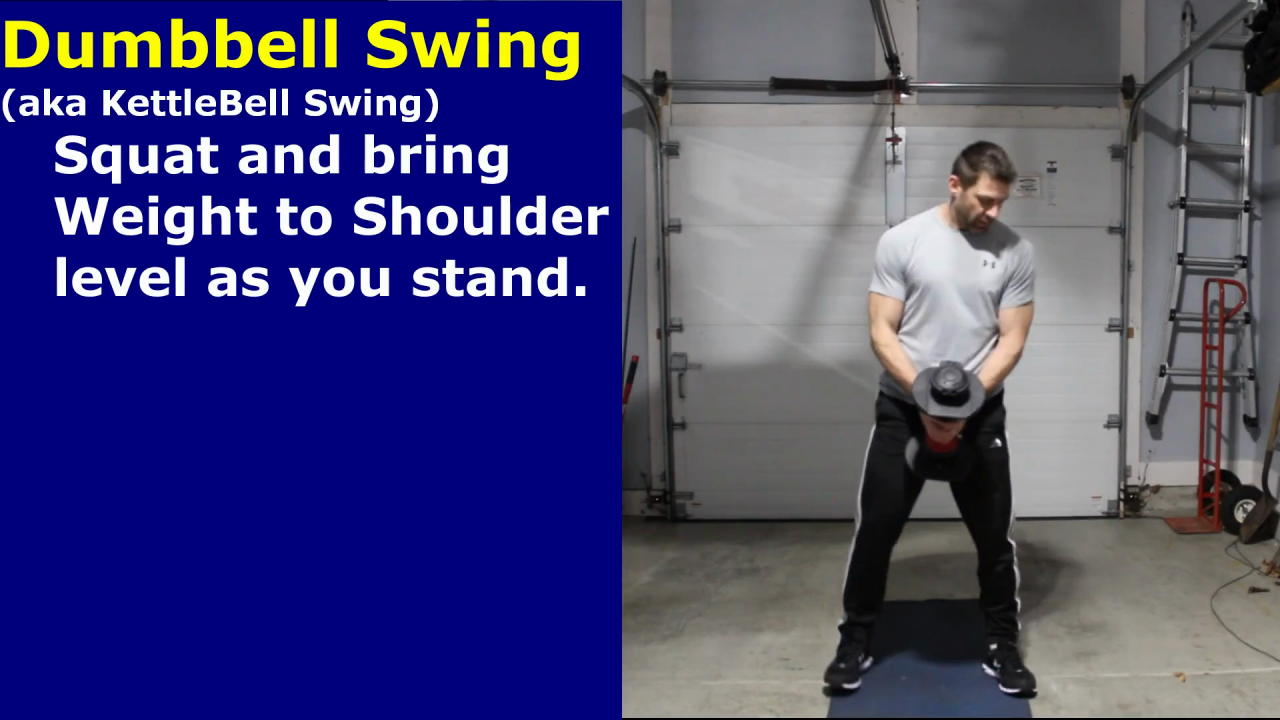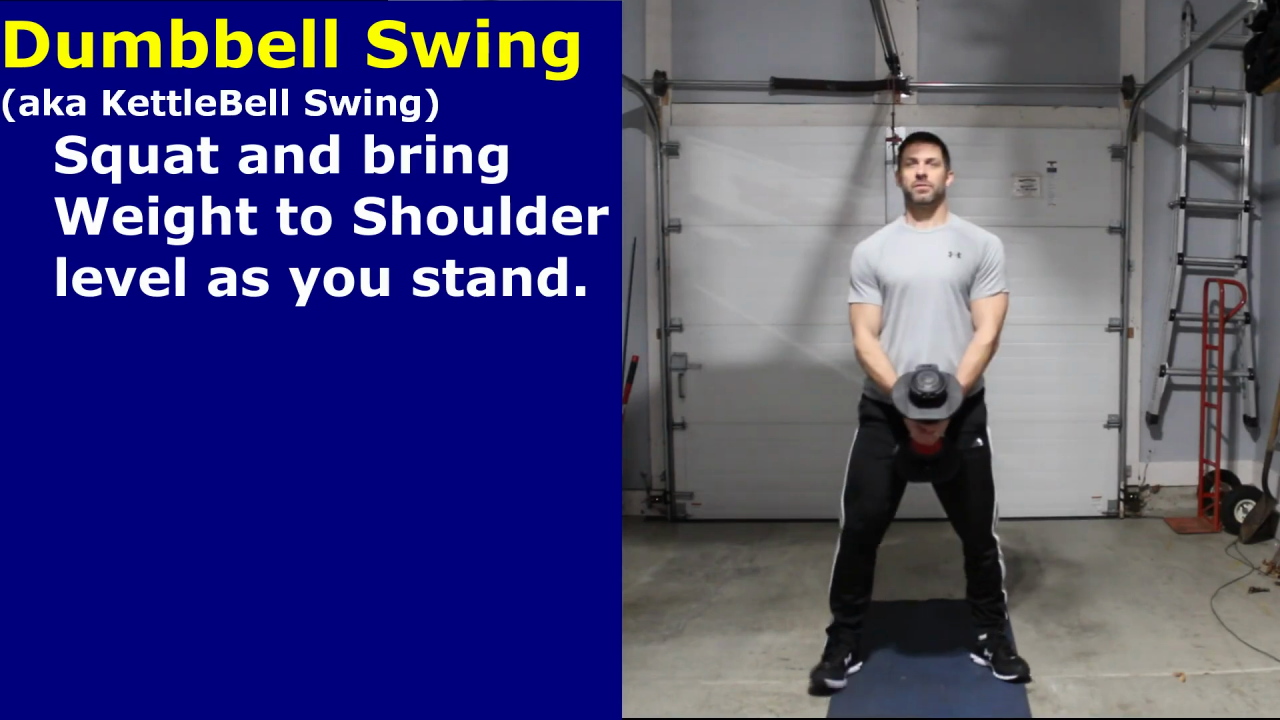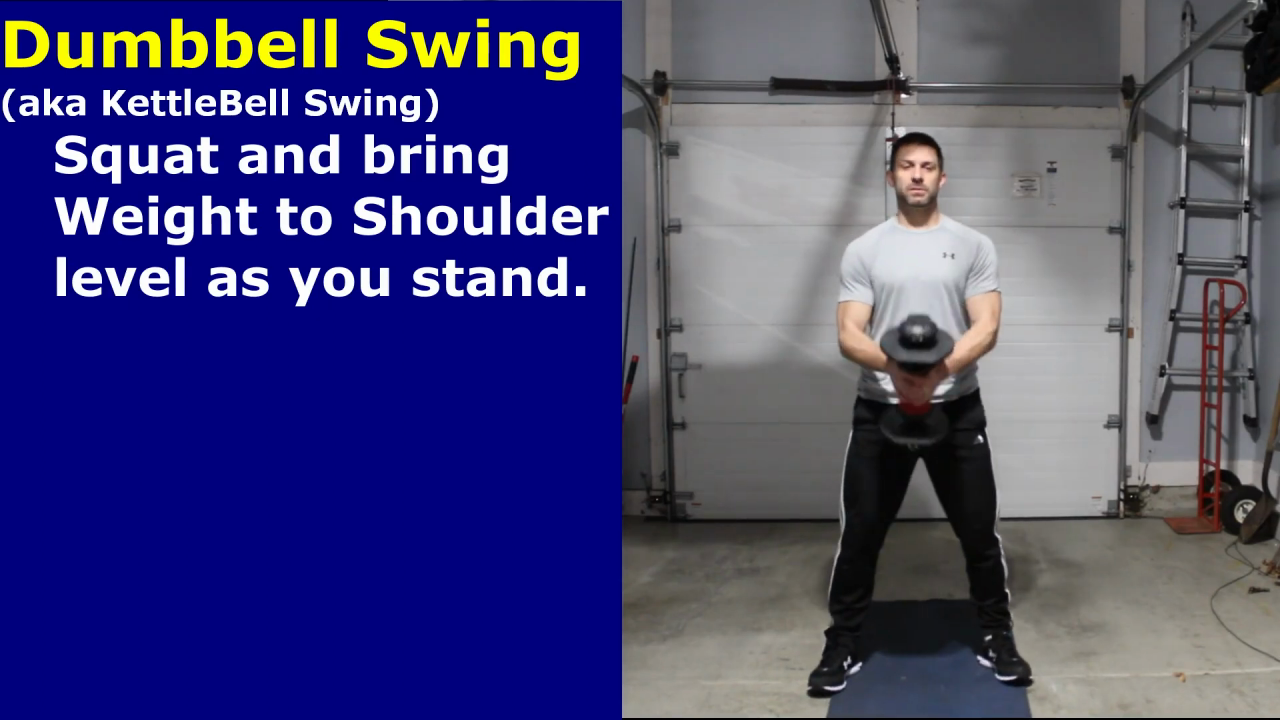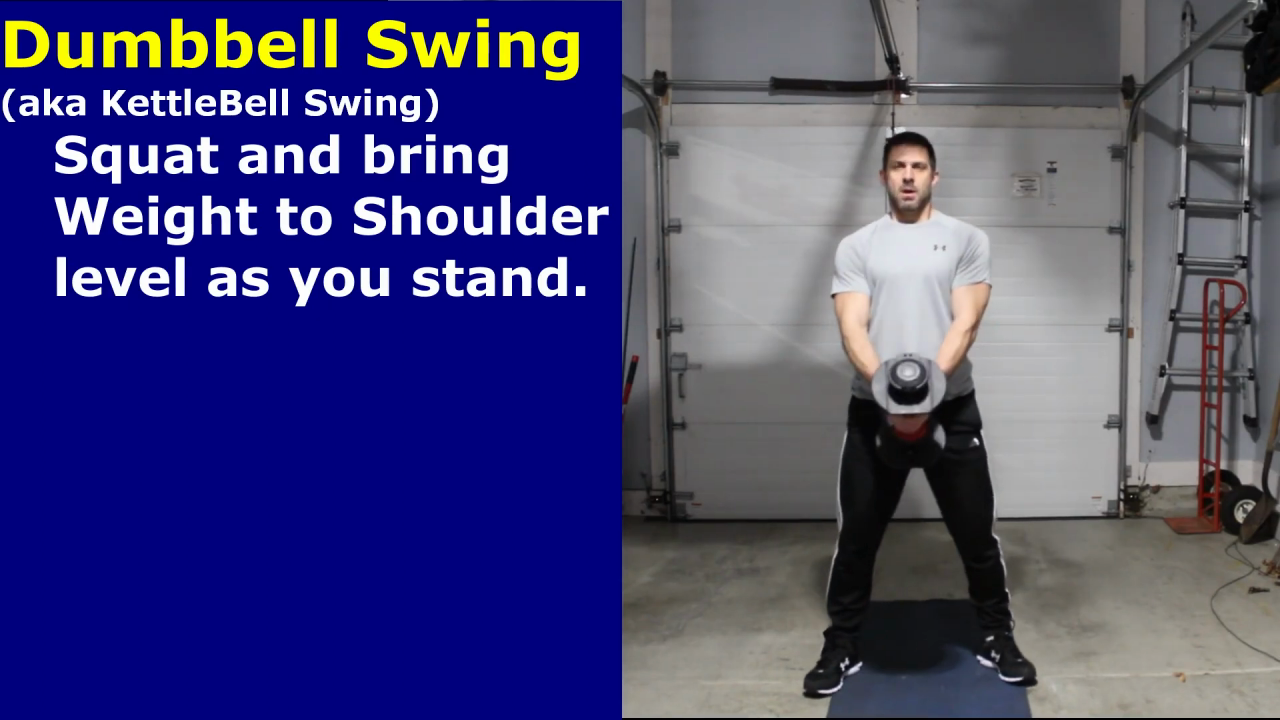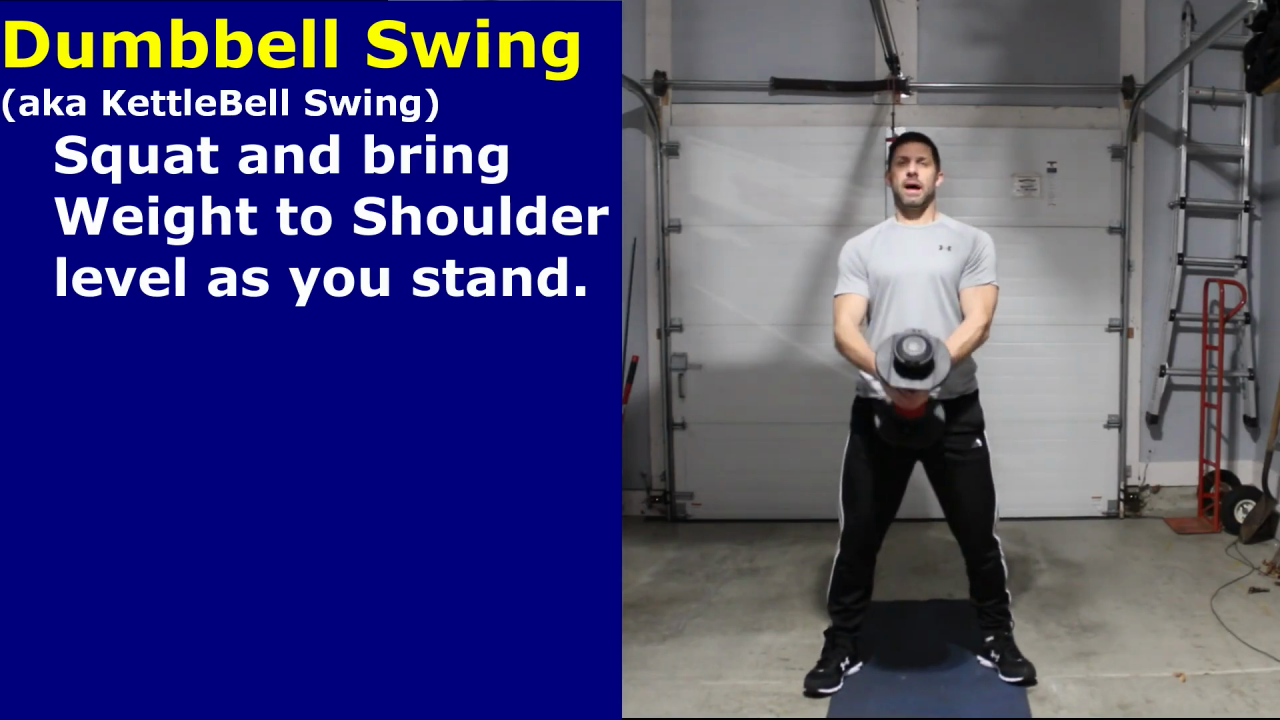
dt=1s
person 1, frame 1
left shoulder: (1016, 252)
right shoulder: (901, 241)
left elbow: (1012, 339)
right elbow: (882, 331)
right wrist: (926, 398)
left hip: (980, 411)
right hip: (902, 408)
left knee: (995, 535)
right knee: (875, 530)
left ankle: (1002, 647)
right ankle: (855, 641)
person 1, frame 2
left shoulder: (982, 245)
right shoulder: (871, 251)
left elbow: (987, 332)
right elbow: (865, 338)
left hip: (963, 411)
right hip: (884, 411)
left knee: (978, 531)
right knee: (860, 528)
left ankle: (990, 637)
right ankle: (844, 642)
person 1, frame 3
left shoulder: (974, 245)
right shoulder: (864, 250)
left elbow: (987, 327)
right elbow: (849, 333)
left wrist: (942, 369)
right wrist: (890, 367)
left hip: (957, 408)
right hip: (880, 410)
left knee: (979, 529)
right knee: (861, 532)
left ankle: (996, 638)
right ankle: (843, 644)
person 1, frame 4
left shoulder: (967, 239)
right shoulder: (856, 246)
left elbow: (966, 322)
right elbow: (853, 327)
left hip: (952, 407)
right hip: (873, 409)
left knee: (975, 532)
right knee: (857, 535)
left ankle: (997, 639)
right ankle: (841, 647)
person 1, frame 5
left shoulder: (971, 241)
right shoulder: (860, 247)
left elbow: (979, 321)
right elbow: (845, 327)
right wrist: (883, 368)
left hip: (955, 408)
right hip: (877, 408)
left knee: (977, 532)
right knee: (859, 534)
left ankle: (997, 638)
right ankle: (842, 645)
